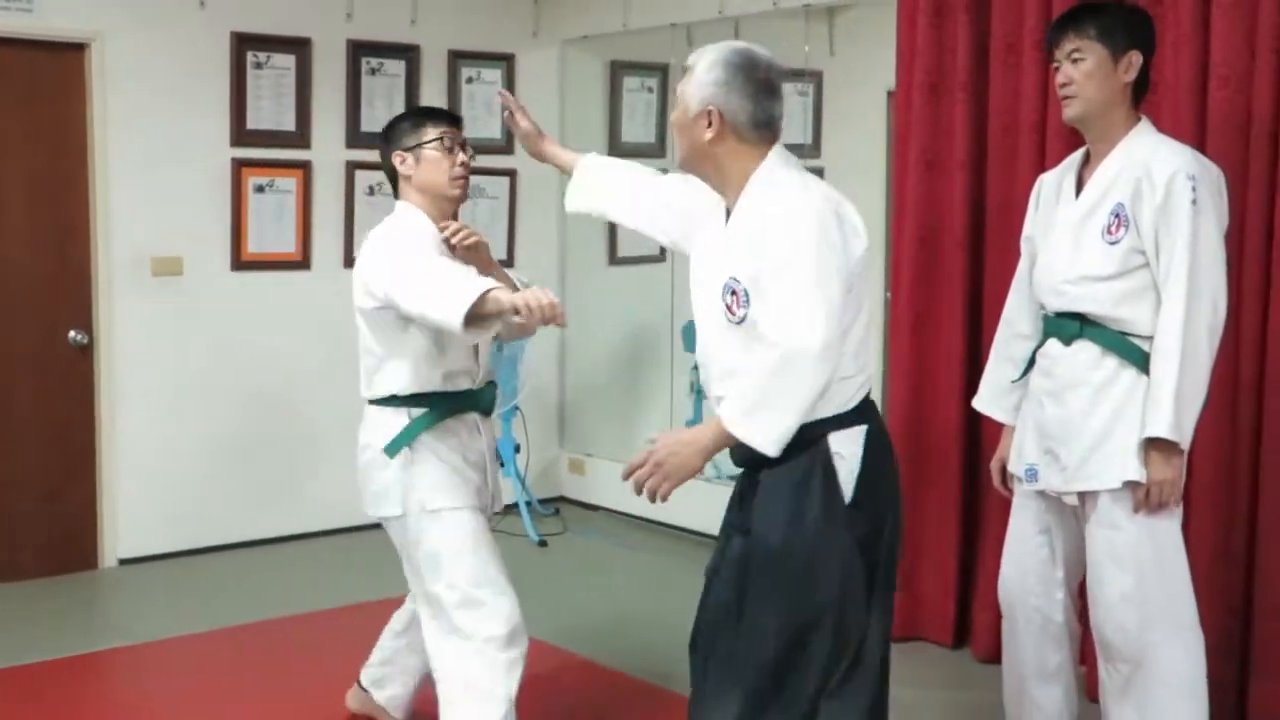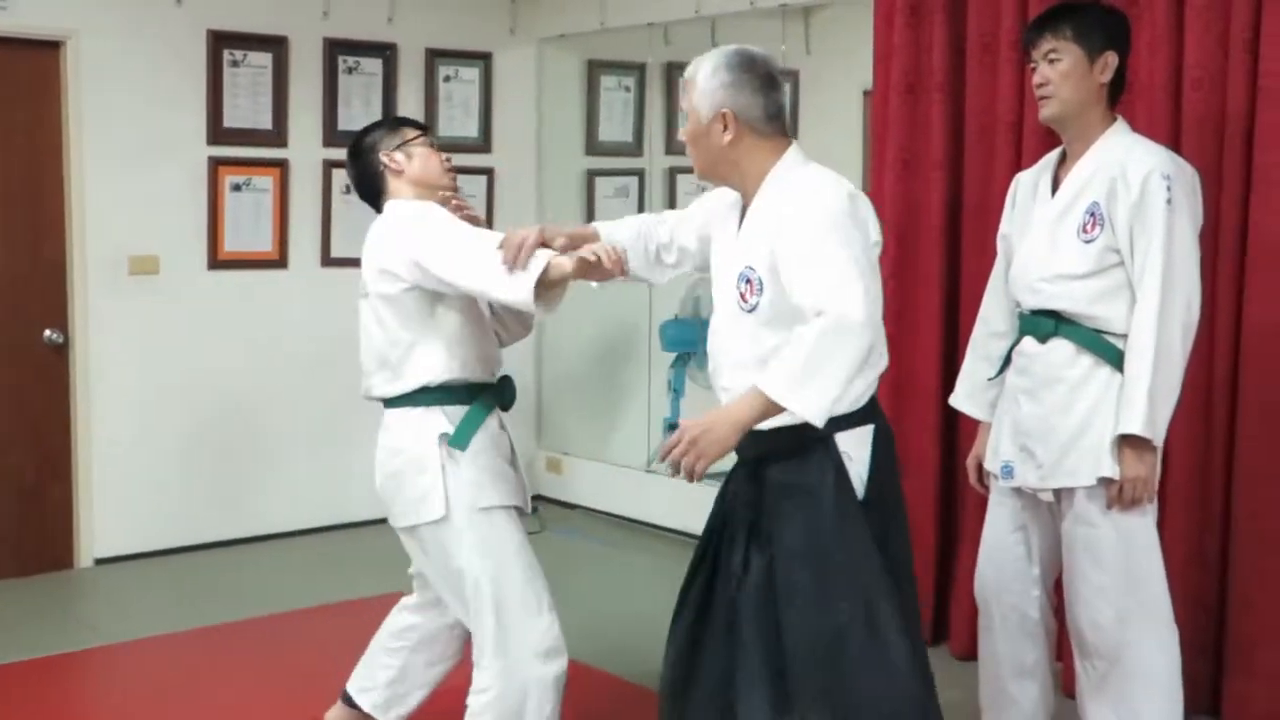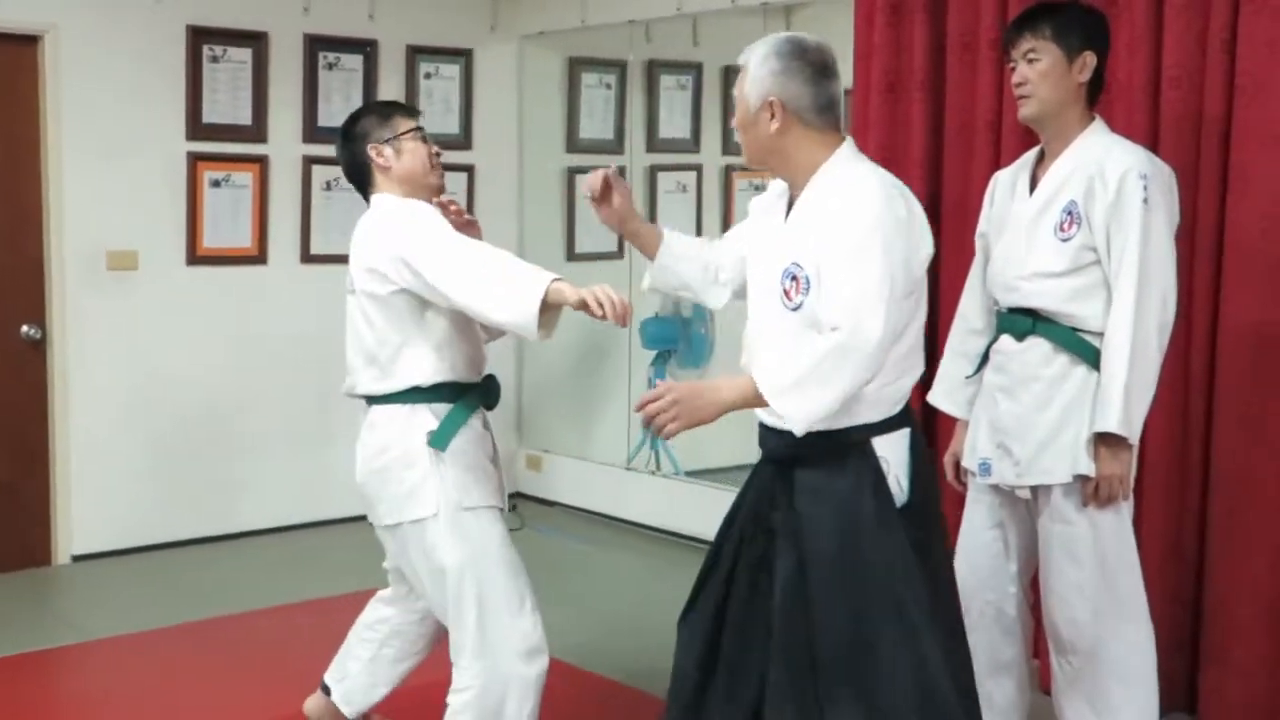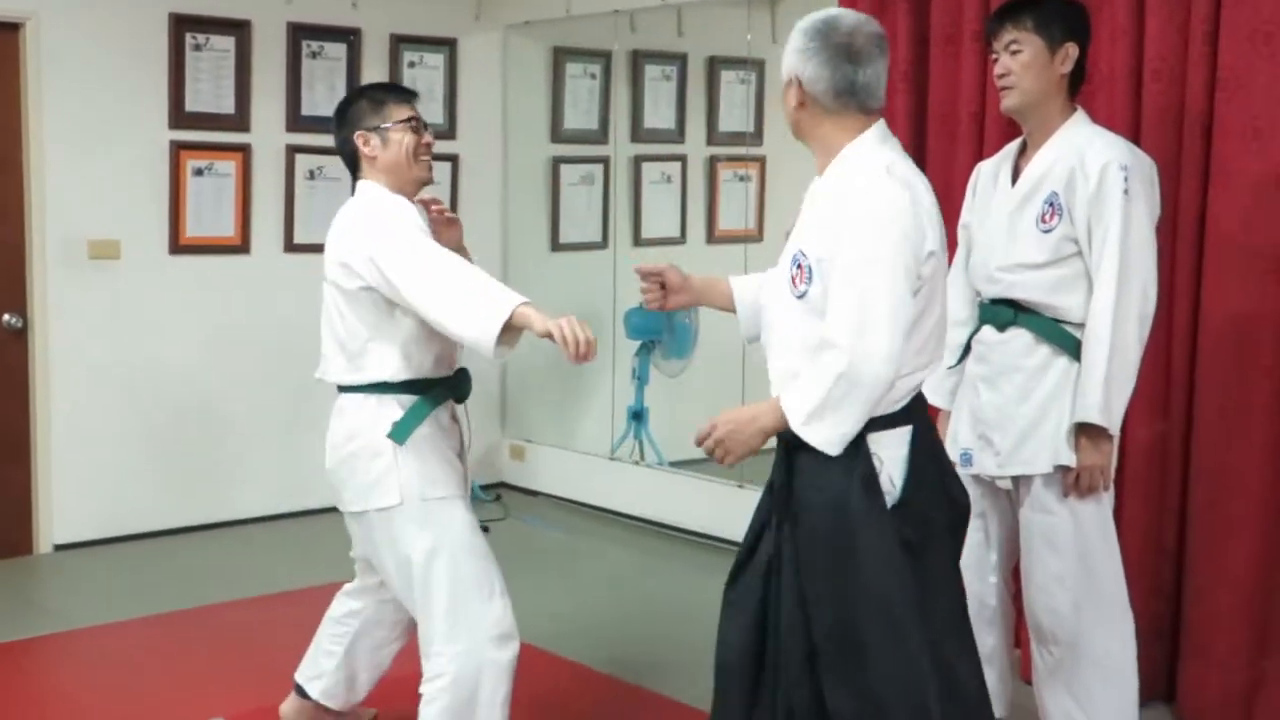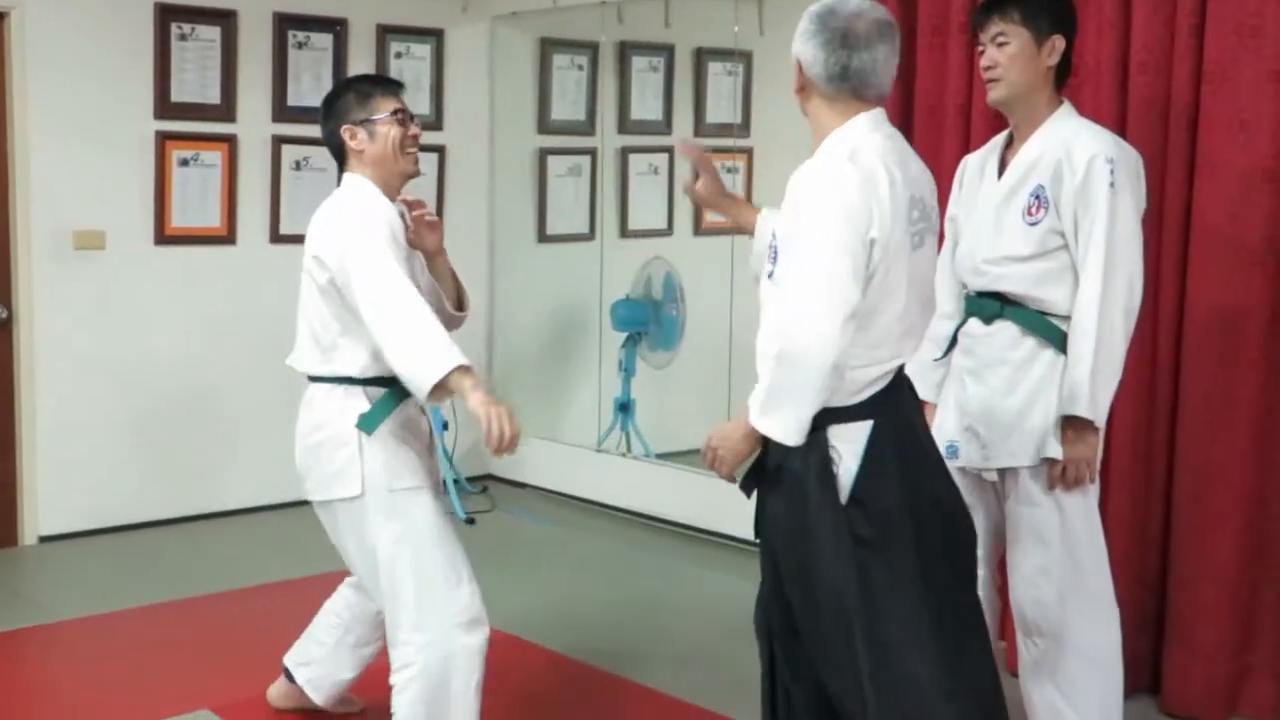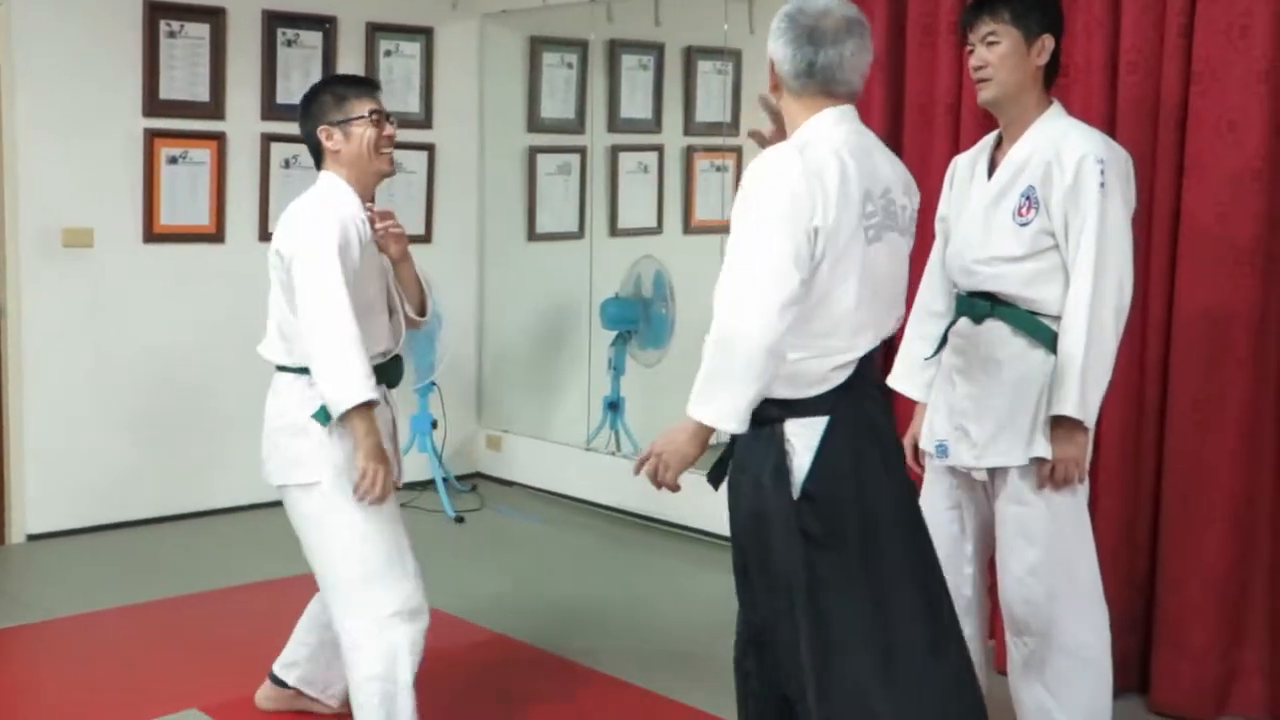
dt=0.2s
person 1, frame 1
left shoulder: (1175, 173)
right shoulder: (1052, 185)
left elbow: (1192, 309)
left wrist: (1167, 438)
right wrist: (1009, 421)
left hip: (1123, 413)
right hip: (1050, 409)
left knee: (1137, 613)
right knee: (1029, 596)
person 1, frame 2
left shoulder: (1150, 173)
right shoulder: (1029, 184)
left elbow: (1167, 307)
left wrist: (1140, 435)
right wrist: (985, 418)
left hip: (1098, 410)
right hip: (1026, 407)
left knee: (1113, 609)
right knee: (1005, 591)
person 1, frame 3
left shoulder: (1127, 172)
right shoulder: (1007, 182)
left elbow: (1143, 306)
left wrist: (1115, 432)
right wrist: (962, 416)
left hip: (1075, 406)
right hip: (1003, 403)
left knee: (1088, 605)
right knee: (982, 587)
person 1, frame 4
left shoulder: (1107, 163)
right shoulder: (988, 173)
left elbow: (1124, 297)
left wrist: (1096, 424)
right wrist: (944, 405)
left hip: (1055, 397)
right hip: (985, 391)
left knee: (1068, 595)
right knee: (967, 577)
person 1, frame 5
left shoulder: (1094, 155)
right shoulder: (975, 165)
left elbow: (1109, 290)
left wrist: (1082, 416)
right wrist: (930, 397)
left hip: (1042, 389)
right hip: (970, 385)
left knee: (1053, 588)
person 1, frame 6
left shoulder: (1084, 156)
right shoulder: (966, 166)
left elbow: (1099, 291)
left wrist: (1072, 416)
right wrist: (920, 400)
left hip: (1034, 387)
right hip: (963, 387)
left knee: (1042, 587)
right knee: (940, 569)
person 2, frame 1
left shoulder: (795, 210)
right shoulder: (721, 203)
left elbow: (804, 352)
right elbow: (644, 191)
left wrist: (704, 440)
right wrist: (548, 150)
left hip: (823, 466)
right hip: (783, 466)
right knee: (753, 656)
person 2, frame 2
left shoulder: (818, 201)
right shoulder: (733, 204)
left elbow: (846, 325)
right elbow: (660, 241)
left wrist: (737, 413)
right wrist: (565, 237)
left hip: (830, 470)
right hip: (767, 467)
right knee: (717, 646)
person 2, frame 3
left shoulder: (871, 203)
right shoulder: (778, 202)
left elbow: (855, 343)
right elbow: (713, 270)
left wrist: (722, 394)
right wrist: (627, 224)
left hip: (861, 476)
right hip: (789, 467)
right knee: (734, 639)
person 2, frame 4
left shoulder: (880, 192)
right shoulder: (838, 182)
left elbow: (863, 357)
left wrist: (764, 419)
right wrist: (696, 291)
left hip: (865, 466)
right hip: (817, 457)
right knee: (774, 631)
person 2, frame 5
left shoulder: (835, 175)
right shoulder: (893, 165)
left elbow: (811, 335)
left wrist: (752, 428)
right wrist: (731, 209)
left hip: (838, 449)
right hip: (866, 437)
left knee: (895, 661)
right knee: (809, 633)
person 2, frame 6
left shoulder: (787, 167)
right shoulder: (886, 168)
left elbow: (752, 318)
left wrist: (696, 428)
left hip: (803, 438)
right hip: (854, 419)
left knee: (865, 663)
right knee: (790, 640)
person 3, frame 1
left shoulder: (453, 246)
right shoulder: (398, 242)
left elbow: (522, 323)
right elbow: (430, 291)
left wrist: (486, 266)
right wrist: (508, 298)
left hip: (462, 439)
right hip: (416, 450)
left knee: (444, 599)
right knee: (486, 623)
person 3, frame 2
left shoulder: (432, 235)
right shoulder: (411, 228)
left elbow: (510, 323)
right elbow: (479, 263)
left wrist: (485, 242)
right wrist: (567, 265)
left hip: (444, 443)
right hip: (444, 451)
left knee: (444, 601)
right knee: (524, 642)
person 3, frame 3
left shoulder: (406, 230)
right shoulder: (399, 225)
left elbow: (485, 318)
right elbow: (474, 275)
left wrist: (468, 243)
right wrist: (569, 293)
left hip: (417, 442)
right hip: (427, 447)
left knee: (416, 593)
right knee: (506, 642)
person 3, frame 4
left shoulder: (394, 220)
right shoulder: (375, 220)
left elbow: (442, 282)
right elbow: (441, 287)
left wrist: (453, 245)
right wrist: (537, 320)
left hip: (388, 434)
right hip: (394, 439)
left knee: (383, 586)
right knee: (475, 626)
person 3, frame 5
left shoulder: (380, 215)
right shoulder: (353, 217)
left elbow: (450, 312)
right elbow: (394, 310)
left wrist: (434, 253)
right wrist: (472, 390)
left hip: (369, 428)
right hip: (358, 432)
left knee: (384, 584)
right knee: (443, 614)
person 3, frame 6
left shoulder: (356, 218)
right shoulder: (319, 217)
left elbow: (408, 318)
right elbow: (329, 327)
left wrist: (399, 258)
right wrist: (367, 437)
left hip: (345, 421)
right hip: (318, 422)
left knee: (359, 583)
right knee: (386, 602)
